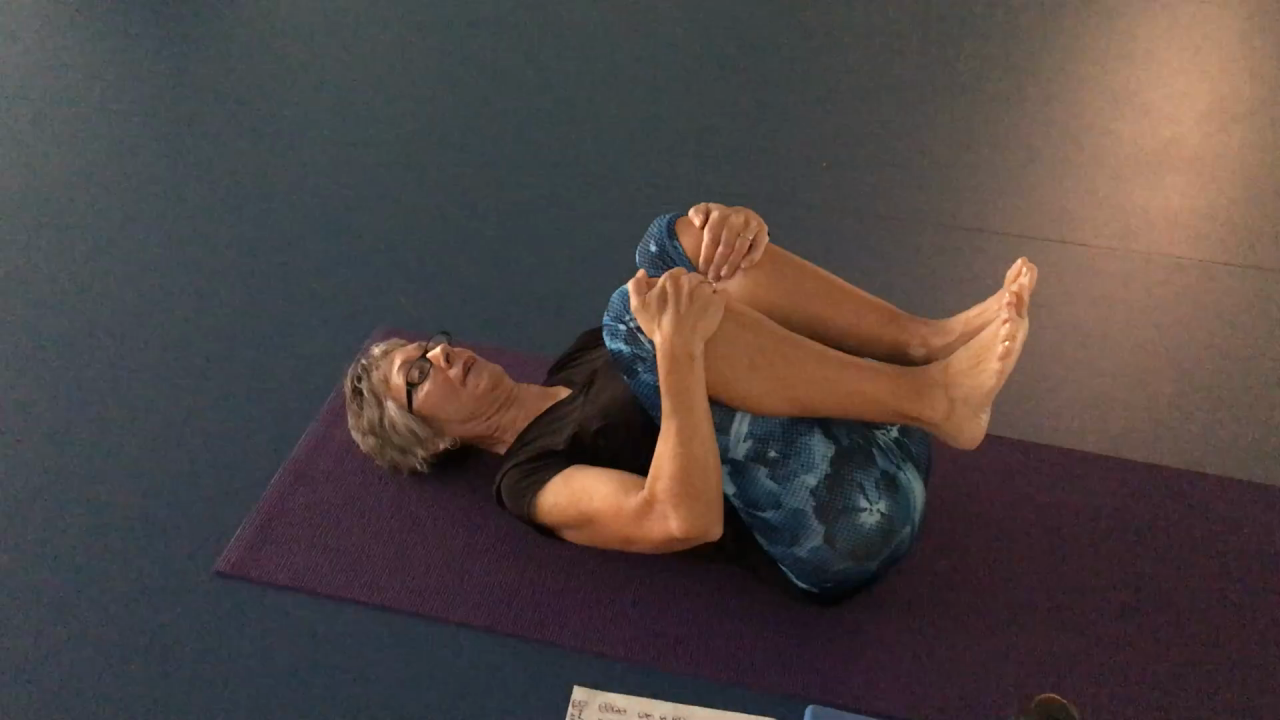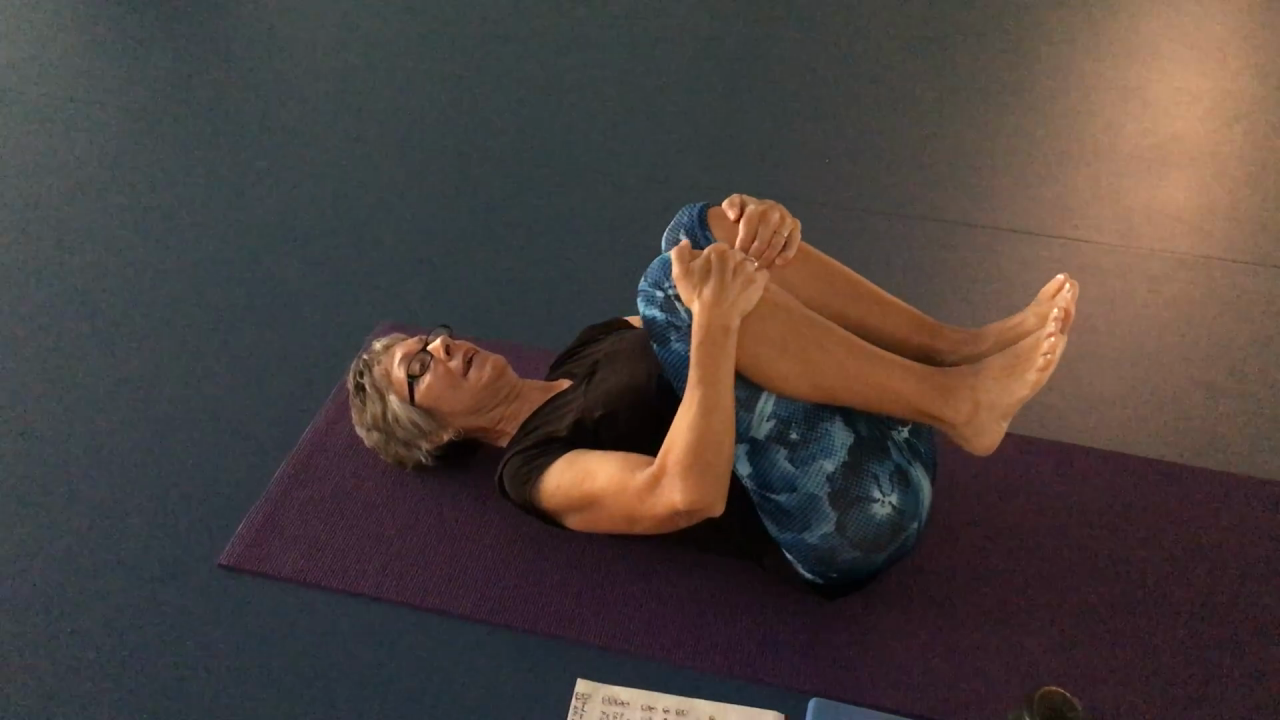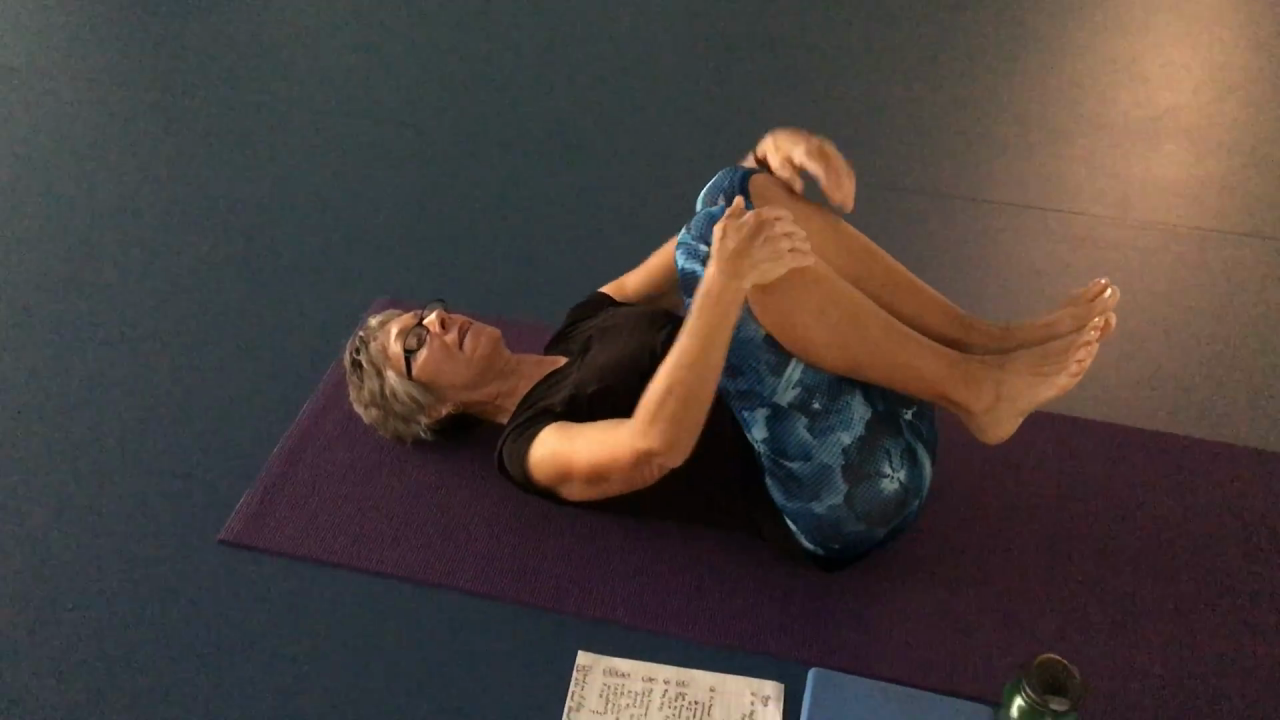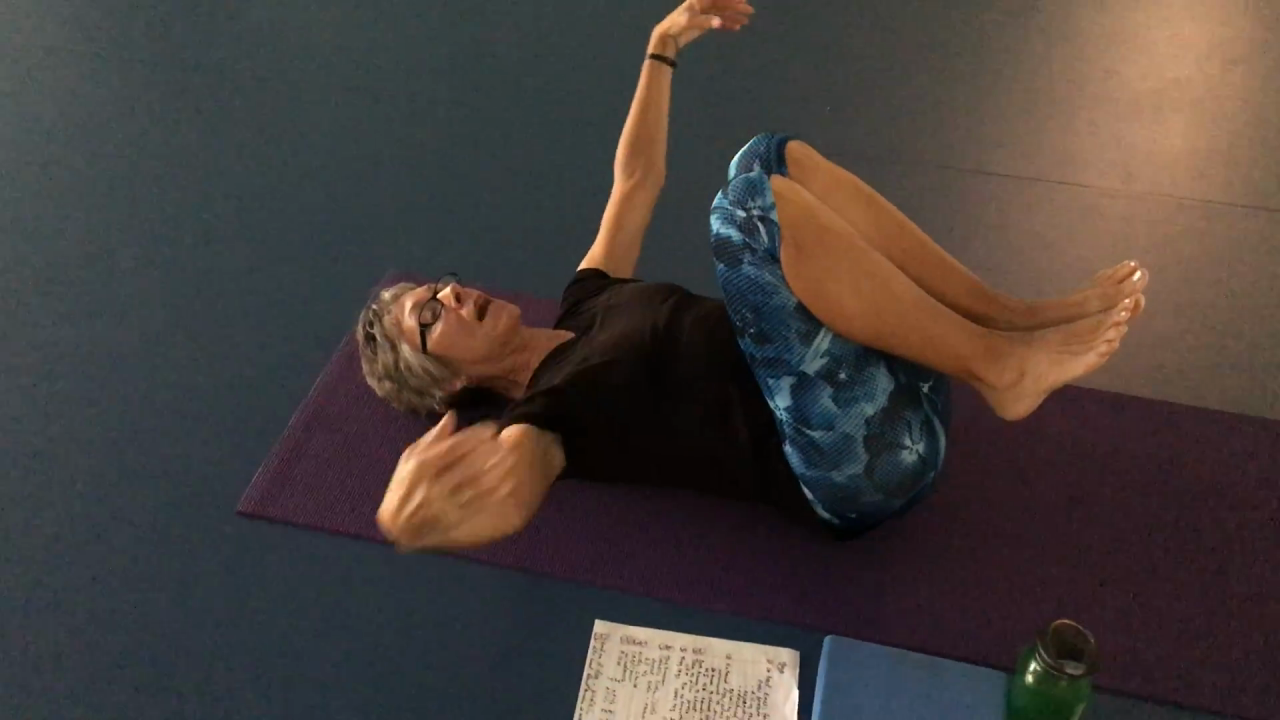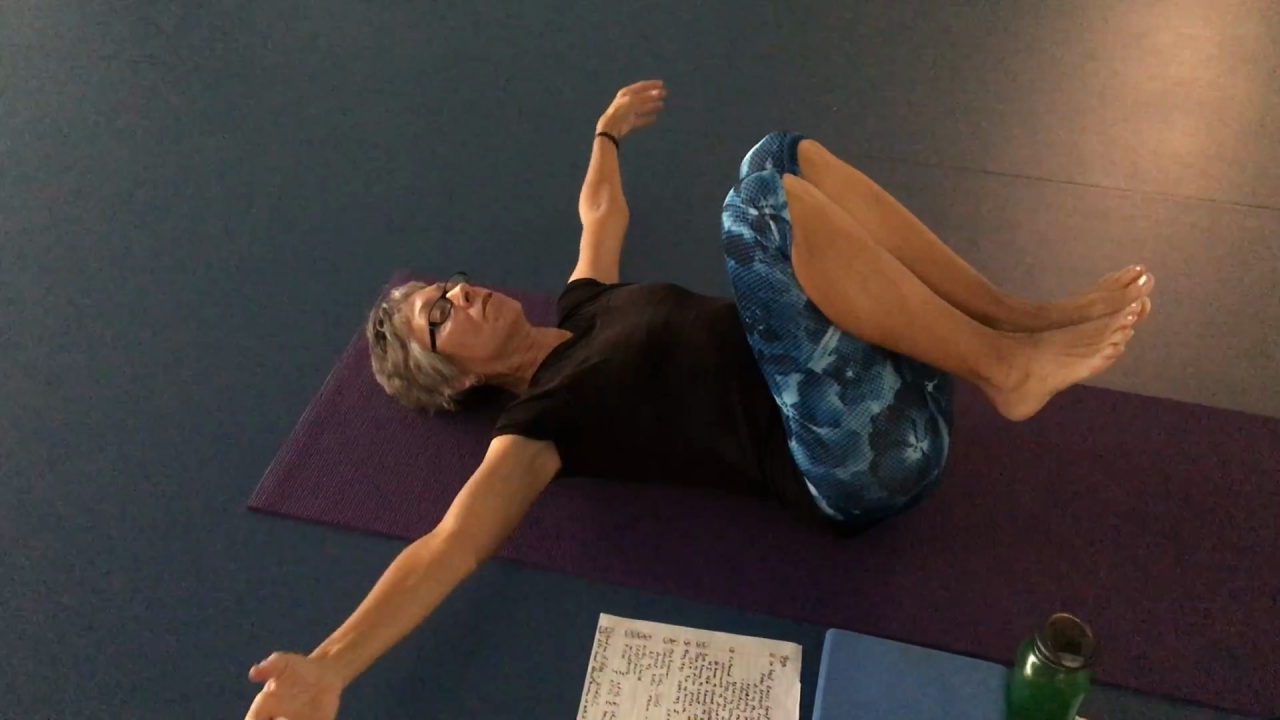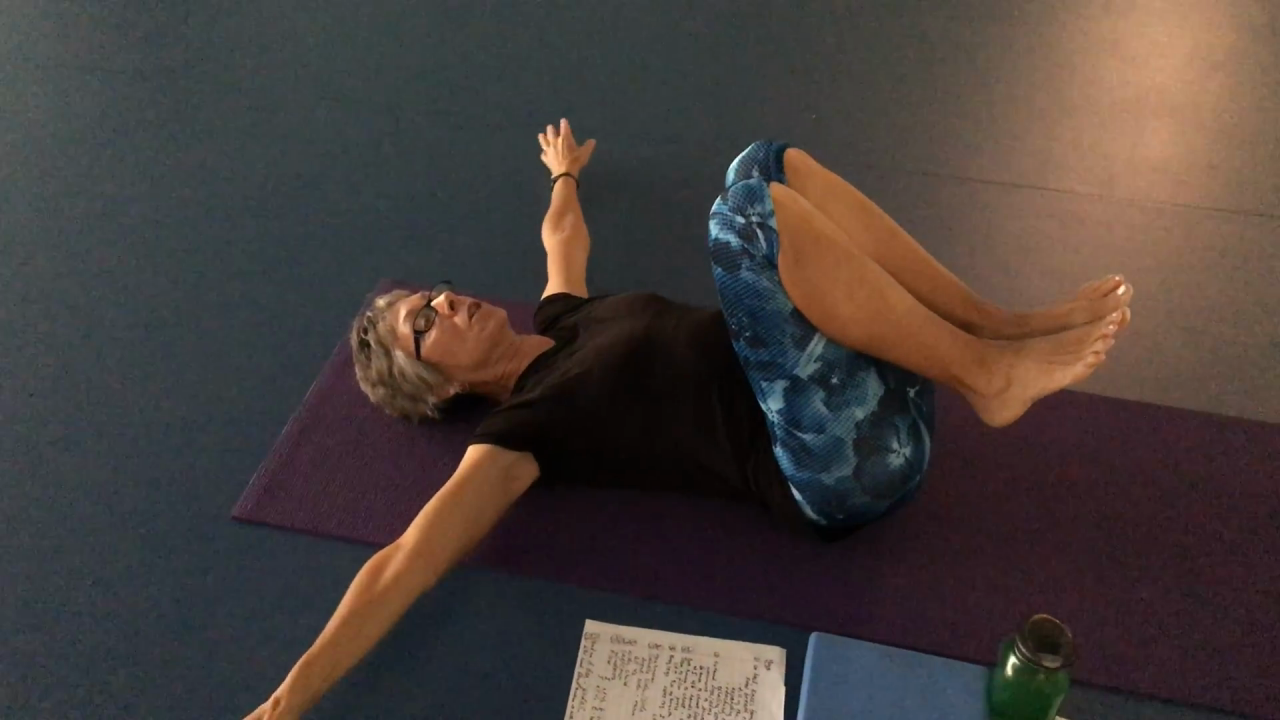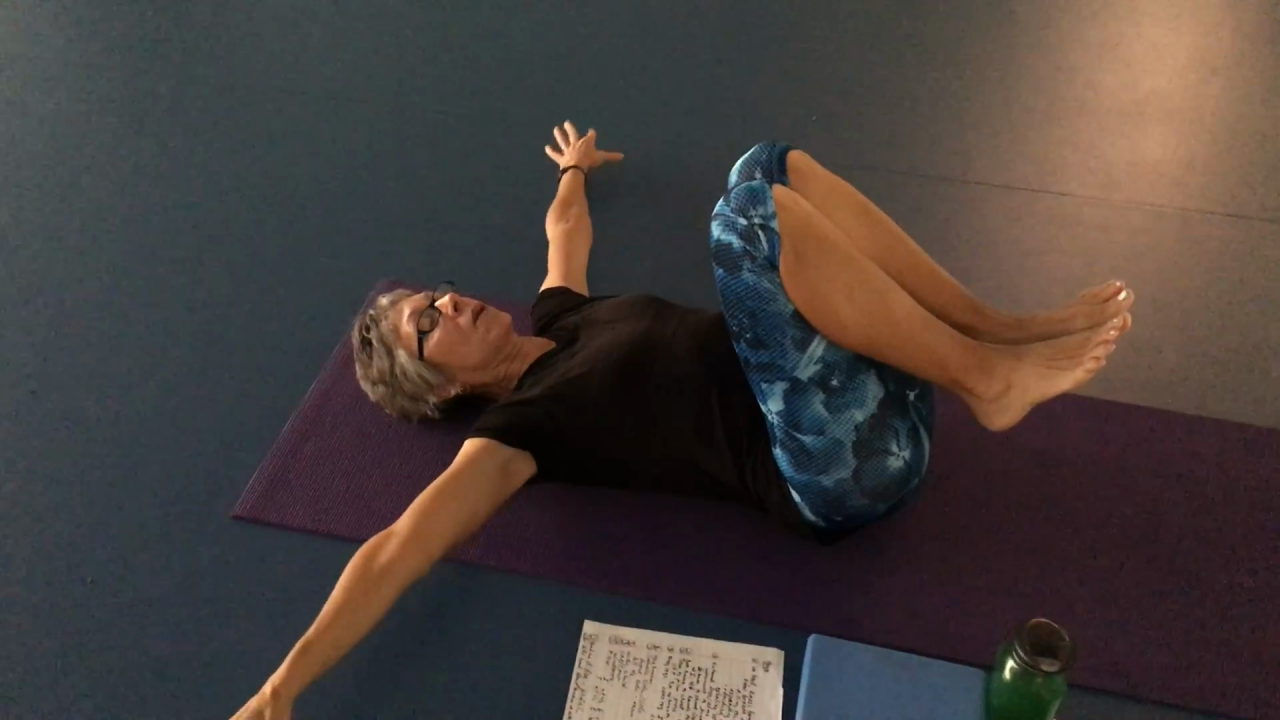
dt=0.7s
person 1, frame 1
left shoulder: (590, 356)
right shoulder: (532, 481)
left elbow: (746, 316)
right elbow: (689, 521)
left wrist: (737, 228)
right wrist: (676, 347)
left hip: (872, 443)
right hip: (847, 523)
left knee: (684, 241)
right knee: (639, 325)
left ankle: (927, 343)
right ankle: (936, 397)
person 1, frame 2
left shoulder: (593, 344)
right shoulder: (535, 472)
left elbow: (743, 302)
right elbow: (690, 496)
left wrist: (762, 223)
right wrist: (714, 320)
left hip: (880, 444)
right hip: (847, 522)
left knee: (705, 232)
right knee: (674, 288)
left ankle: (958, 348)
right ankle: (956, 402)
person 1, frame 3
left shoulder: (586, 322)
right shoulder: (533, 449)
left elbow: (734, 230)
right elbow: (655, 446)
left wrist: (773, 154)
right wrist: (727, 279)
left hip: (882, 422)
right hip: (847, 494)
left knee: (736, 201)
right knee: (714, 248)
left ankle: (985, 342)
right ankle: (978, 391)
person 1, frame 4
left shoulder: (586, 301)
right shoulder: (540, 417)
left elbow: (637, 177)
right elbow: (499, 500)
right wrist: (422, 508)
left hip: (893, 403)
right hip: (856, 468)
left knee: (774, 158)
right knee: (753, 206)
left ankle: (1013, 317)
right ankle: (1001, 368)
person 1, frame 5
left shoulder: (582, 309)
right shoulder: (538, 422)
left elbow: (602, 212)
right elbow: (449, 545)
left wrist: (610, 129)
left hip: (889, 396)
right hip: (856, 458)
left knee: (783, 161)
right knee: (766, 208)
left ankle: (1020, 319)
right ankle: (1003, 368)
person 1, frame 6
left shoulder: (560, 318)
right shoulder: (519, 432)
left elbow: (564, 235)
right elbow: (404, 564)
left hip: (875, 406)
right hip: (841, 465)
left knee: (766, 168)
right knee: (751, 215)
left ankle: (1003, 327)
right ankle: (991, 376)
person 1, frame 7
left shoulder: (558, 319)
right shoulder: (517, 427)
left elbow: (565, 229)
right elbow: (400, 549)
left wrist: (574, 168)
left hip: (875, 402)
right hip: (836, 467)
left knee: (769, 171)
right knee: (755, 217)
left ankle: (1002, 331)
right ankle: (990, 380)
